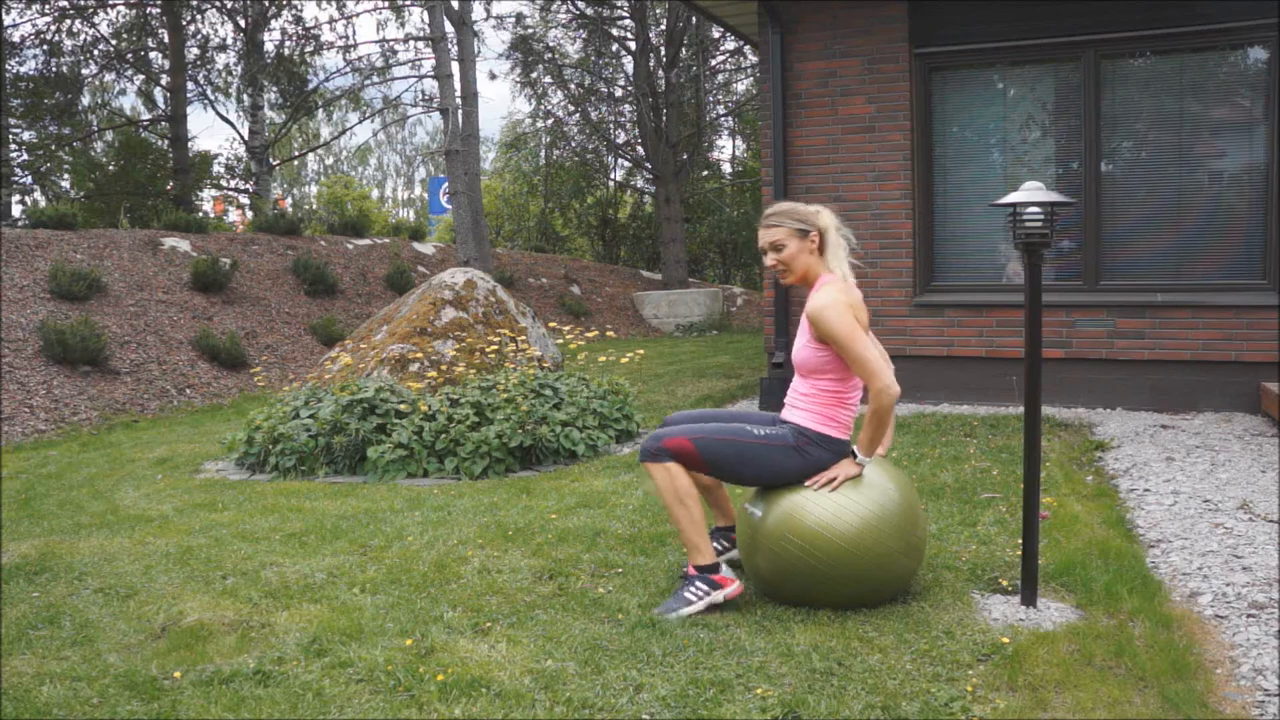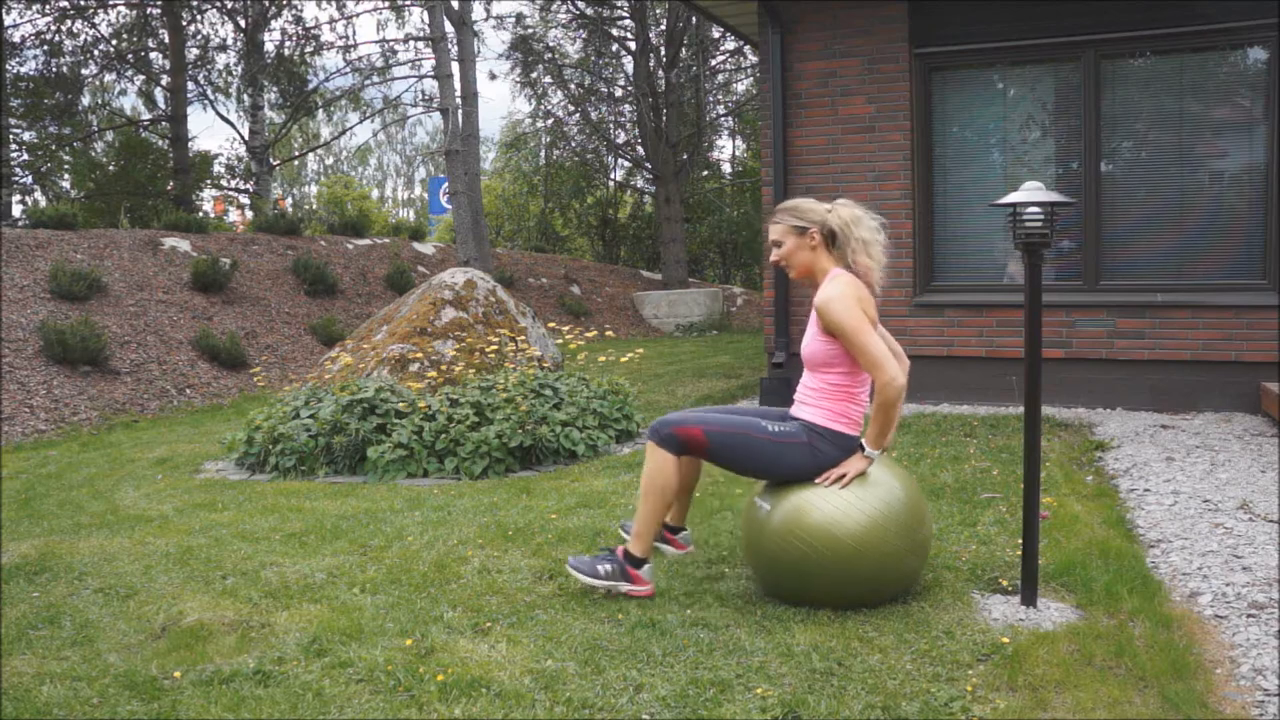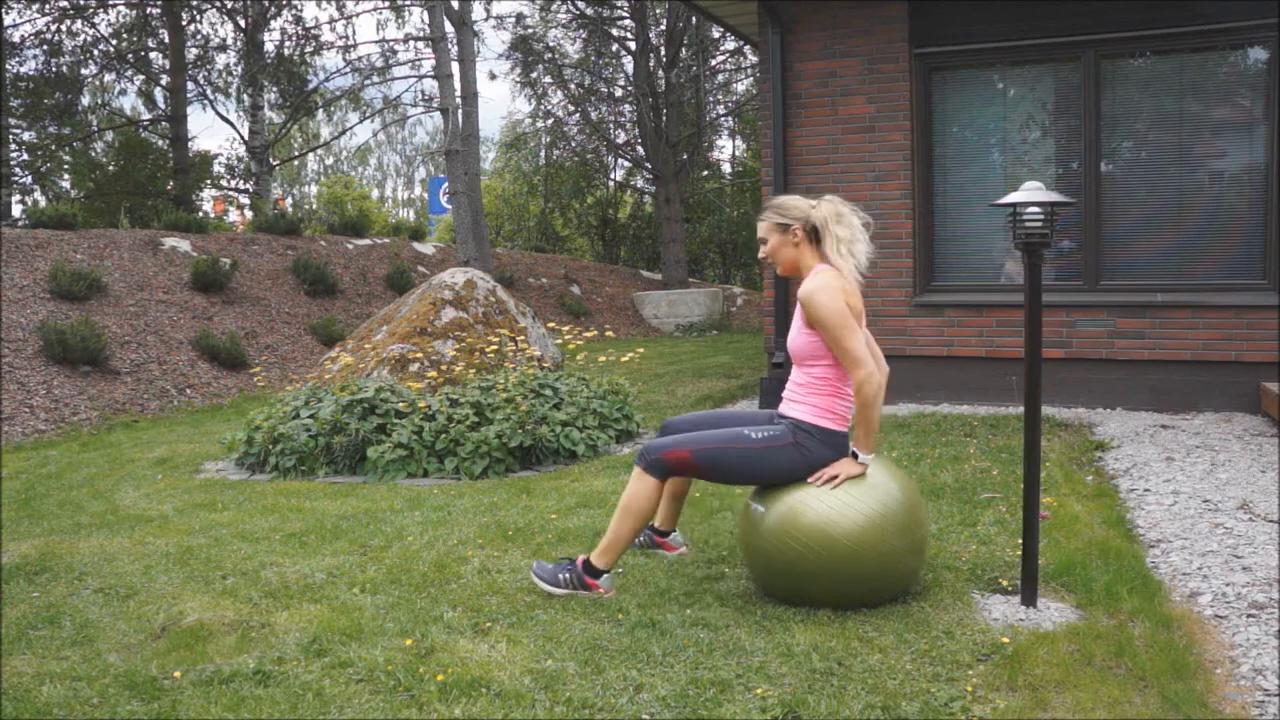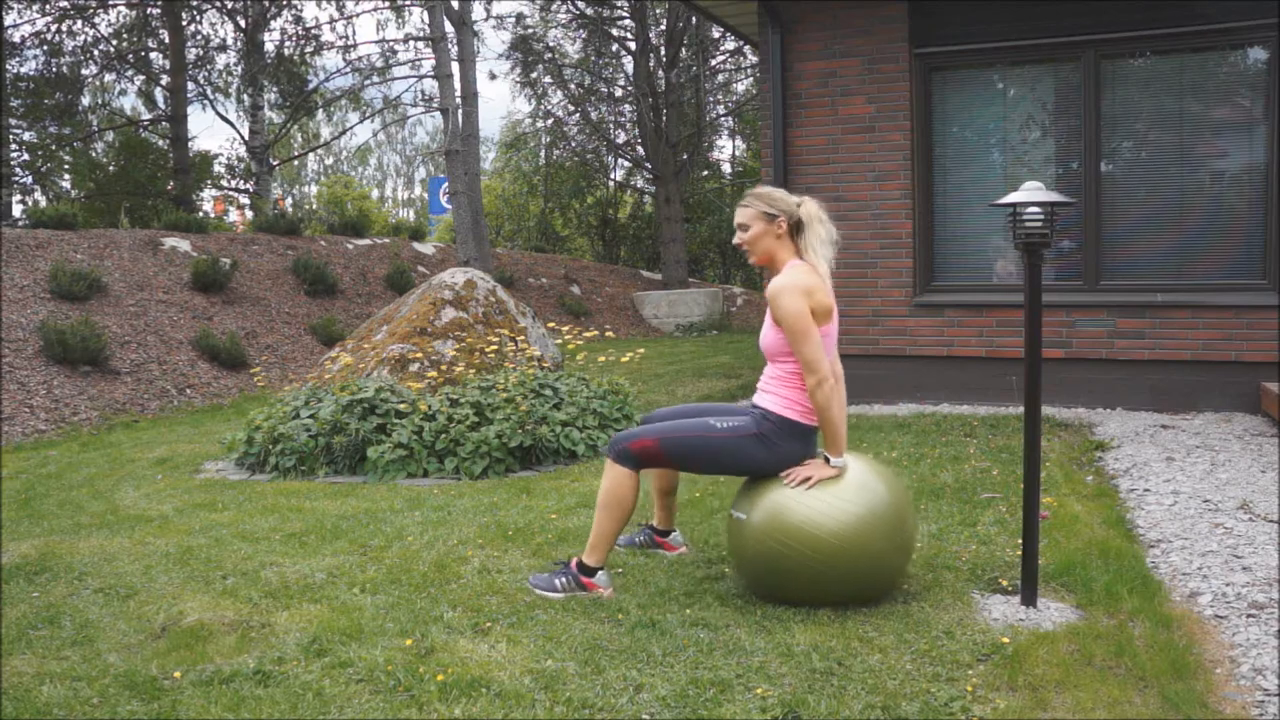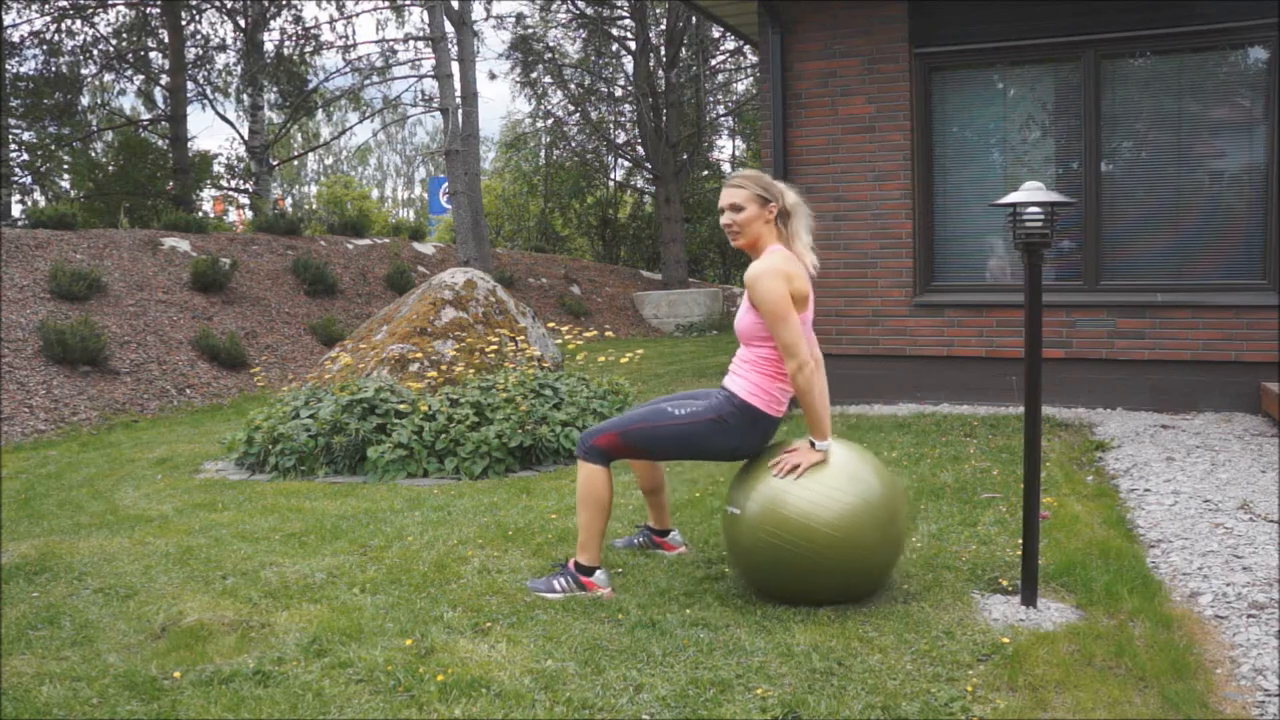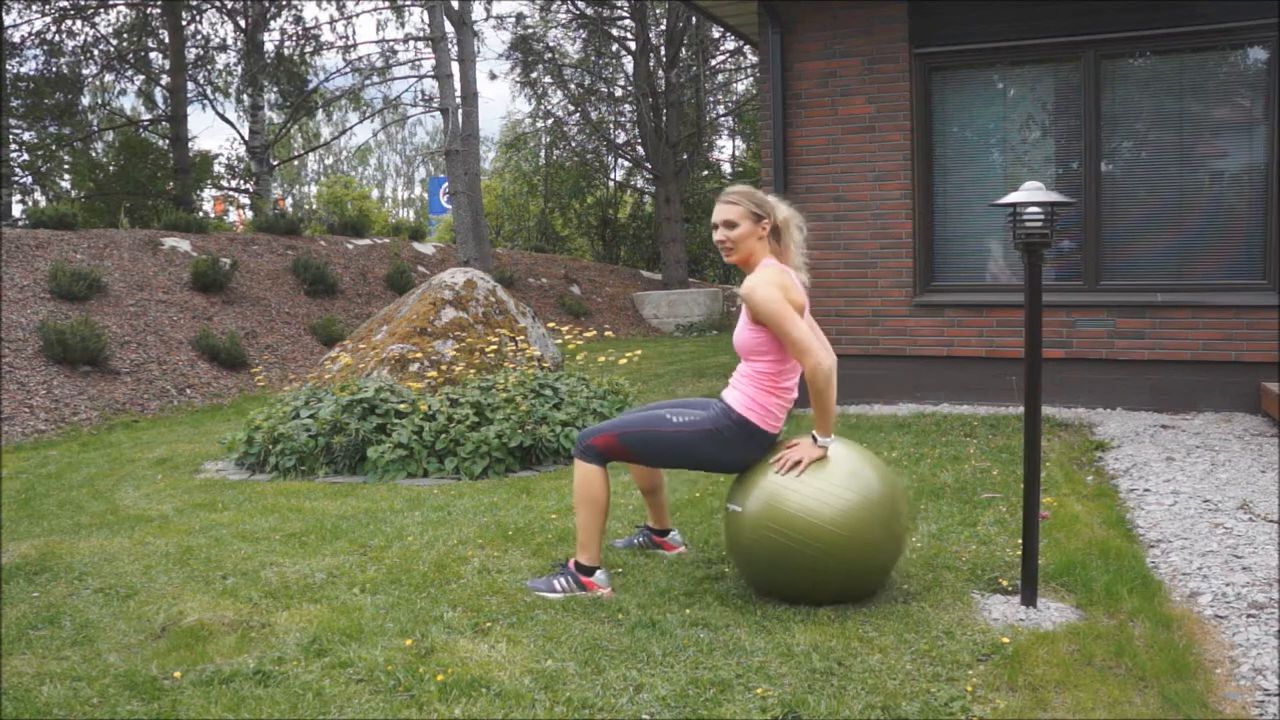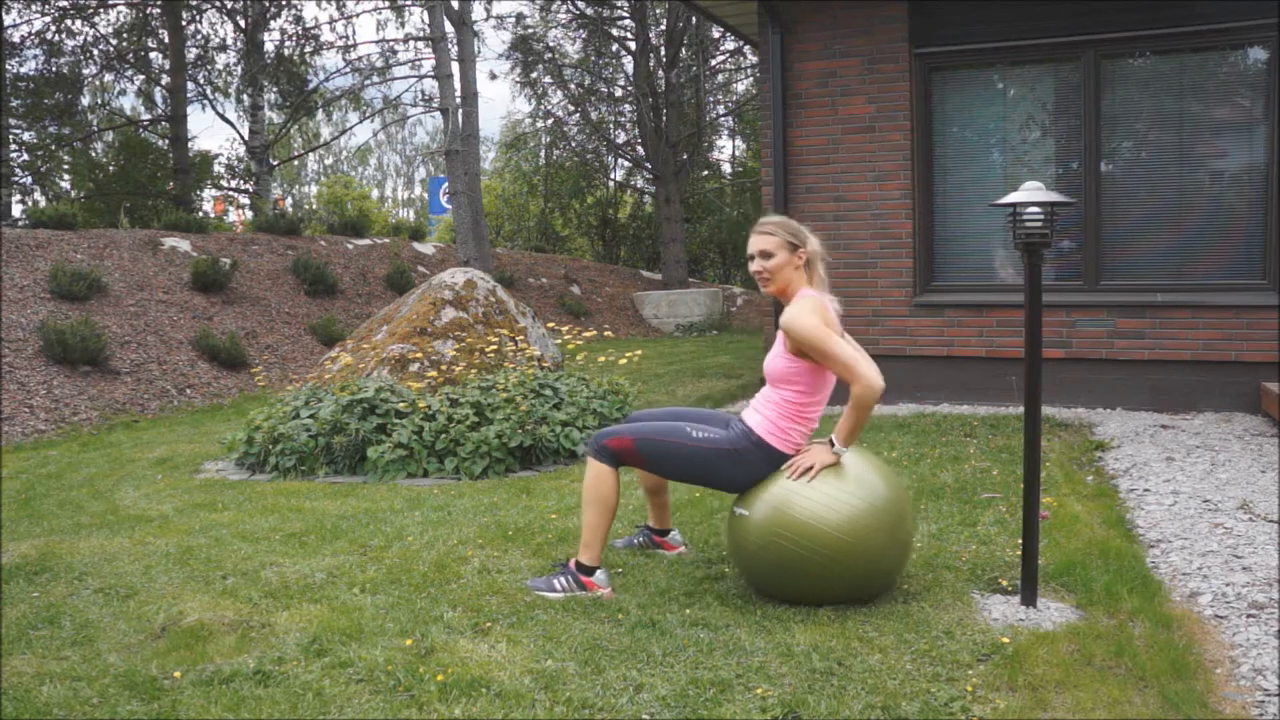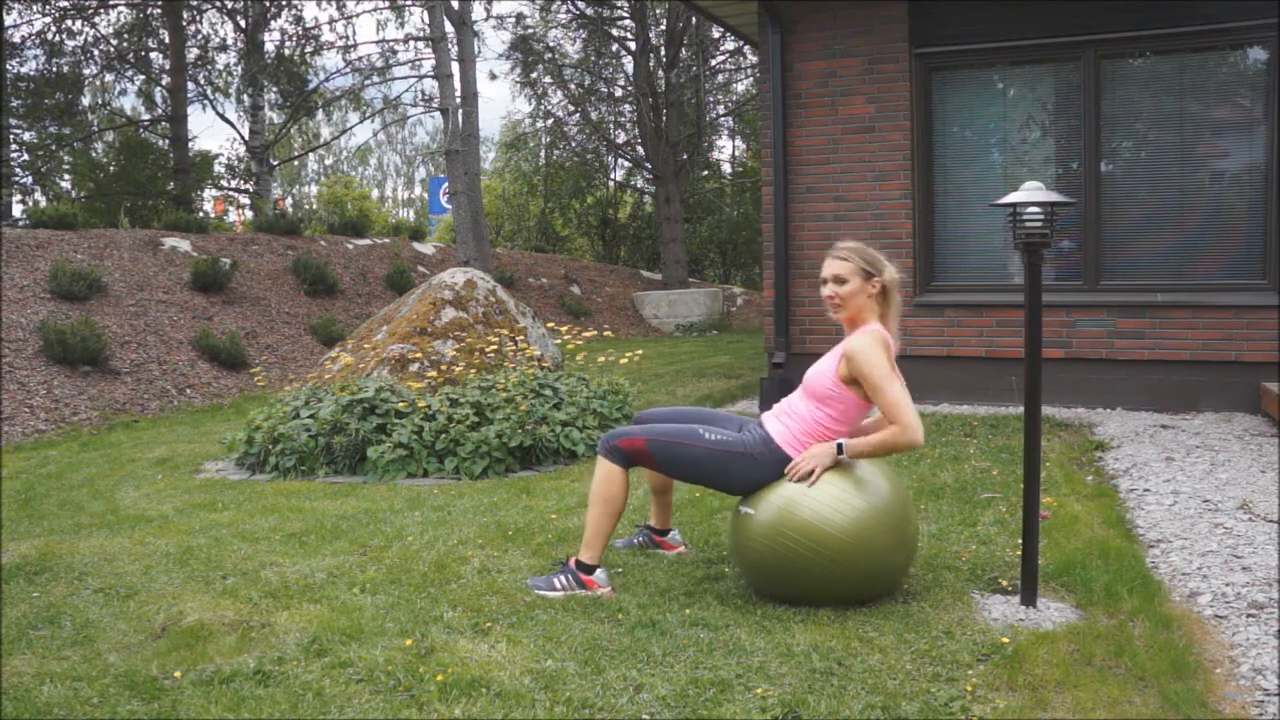
dt=0.2s
person 1, frame 1
left shoulder: (826, 303)
right shoulder: (831, 290)
left elbow: (885, 388)
right elbow: (883, 368)
left wrist: (858, 459)
right wrist: (879, 443)
left hip: (804, 448)
right hip: (796, 430)
left knee: (656, 448)
right knee: (675, 426)
left ankle: (710, 572)
right ankle: (729, 532)
person 1, frame 2
left shoulder: (835, 296)
right shoulder: (844, 289)
left elbow: (892, 381)
right elbow: (900, 361)
left wrist: (867, 453)
right wrist: (878, 439)
left hip: (815, 446)
right hip: (804, 427)
left knee: (667, 432)
right knee: (677, 425)
left ankle: (633, 565)
right ankle: (672, 529)
person 1, frame 3
left shoulder: (818, 289)
right shoulder: (829, 285)
left elbow: (869, 377)
right elbow: (880, 368)
left wrist: (860, 457)
right wrist: (859, 443)
left hip: (805, 443)
right hip: (794, 427)
left knee: (656, 457)
right knee: (671, 432)
left ankle: (593, 573)
right ankle: (663, 531)
person 1, frame 4
left shoulder: (786, 285)
right shoulder: (803, 279)
left elbow: (820, 381)
right elbow: (833, 372)
left wrist: (833, 460)
right wrist: (834, 445)
left hip: (774, 435)
right hip: (770, 422)
left knee: (625, 447)
right knee: (652, 425)
left ankle: (589, 572)
right ankle: (663, 533)
person 1, frame 5
left shoulder: (765, 271)
right shoulder: (782, 264)
left elbow: (801, 364)
right elbow: (813, 357)
left wrist: (818, 445)
right wrist: (819, 434)
left hip: (735, 417)
right hip: (738, 404)
left knee: (593, 444)
right knee: (630, 425)
left ankle: (587, 572)
right ankle: (662, 532)
person 1, frame 6
left shoulder: (759, 285)
right shoulder: (777, 276)
left elbow: (819, 364)
right elbow: (827, 355)
left wrist: (821, 440)
right wrist: (821, 432)
left hip: (732, 431)
right hip: (737, 418)
left knee: (590, 444)
right knee: (625, 426)
left ankle: (587, 572)
right ankle: (661, 532)
person 1, frame 7
left shoulder: (798, 317)
right shoulder: (813, 304)
left elbow: (871, 383)
right elbow: (864, 371)
left wrist: (834, 447)
right wrist: (836, 438)
left hip: (748, 452)
right hip: (751, 433)
left knee: (604, 444)
right knee: (637, 422)
left ankle: (587, 573)
right ankle: (661, 533)
person 1, frame 8
left shoulder: (865, 347)
right shoulder: (870, 337)
left elbow: (910, 433)
right elbow: (890, 418)
left wrist: (837, 448)
right wrist: (844, 432)
left hip: (763, 457)
right hip: (764, 433)
left knee: (616, 444)
right knee: (646, 421)
left ankle: (587, 572)
right ankle: (662, 531)
